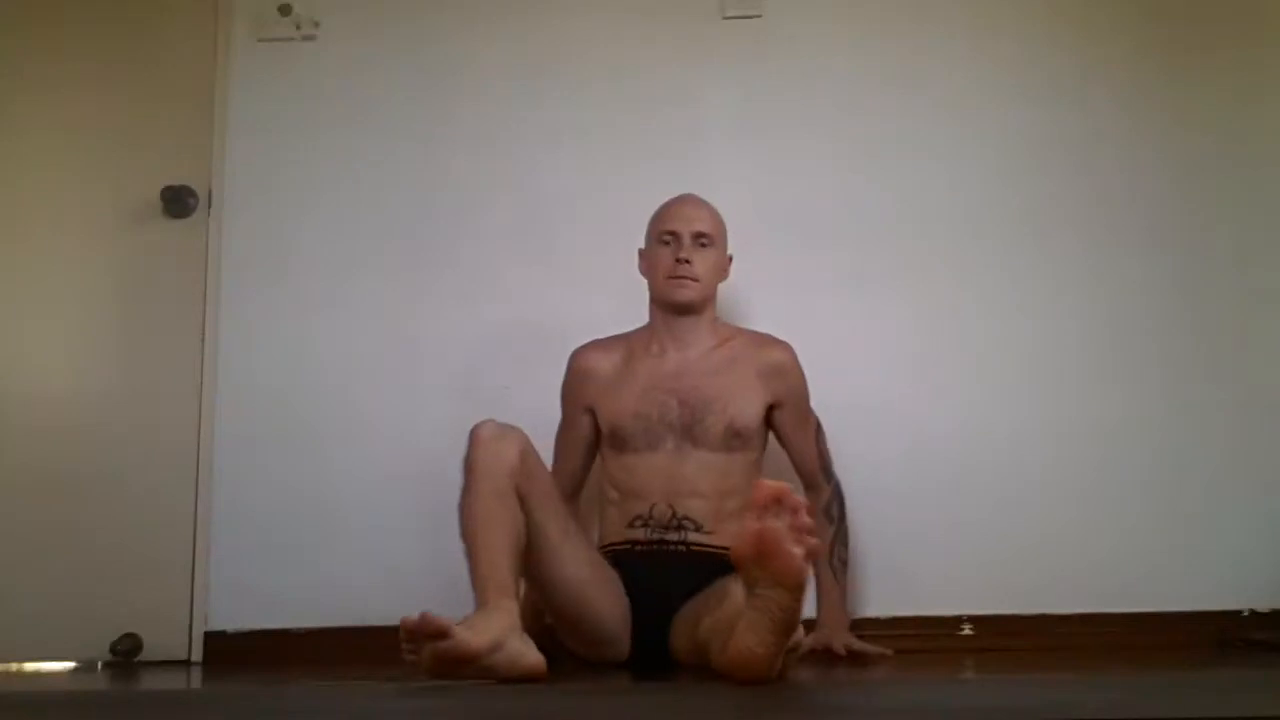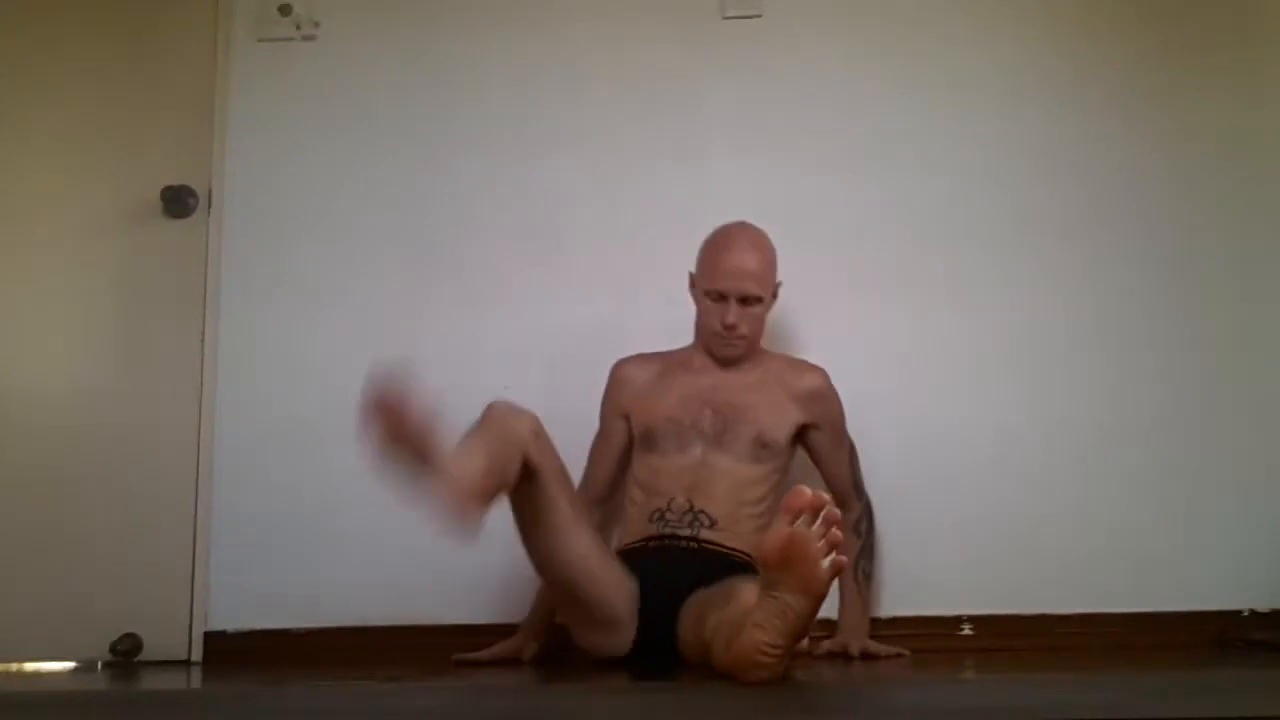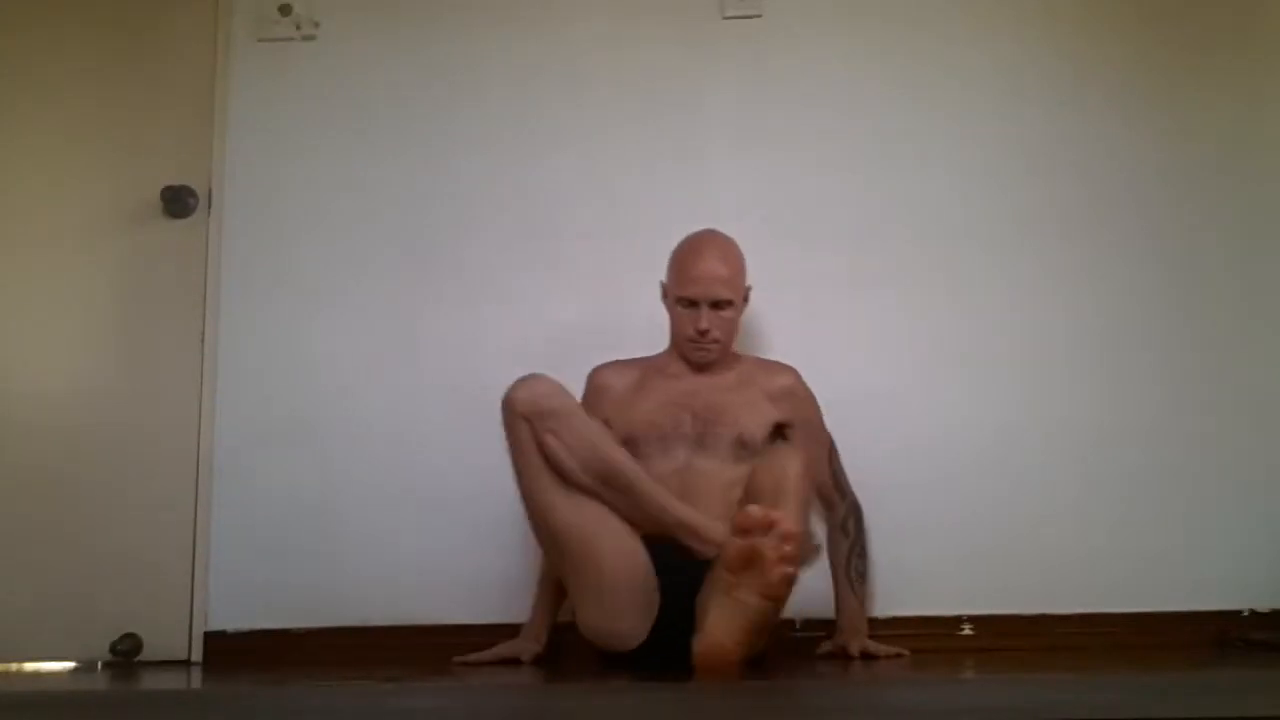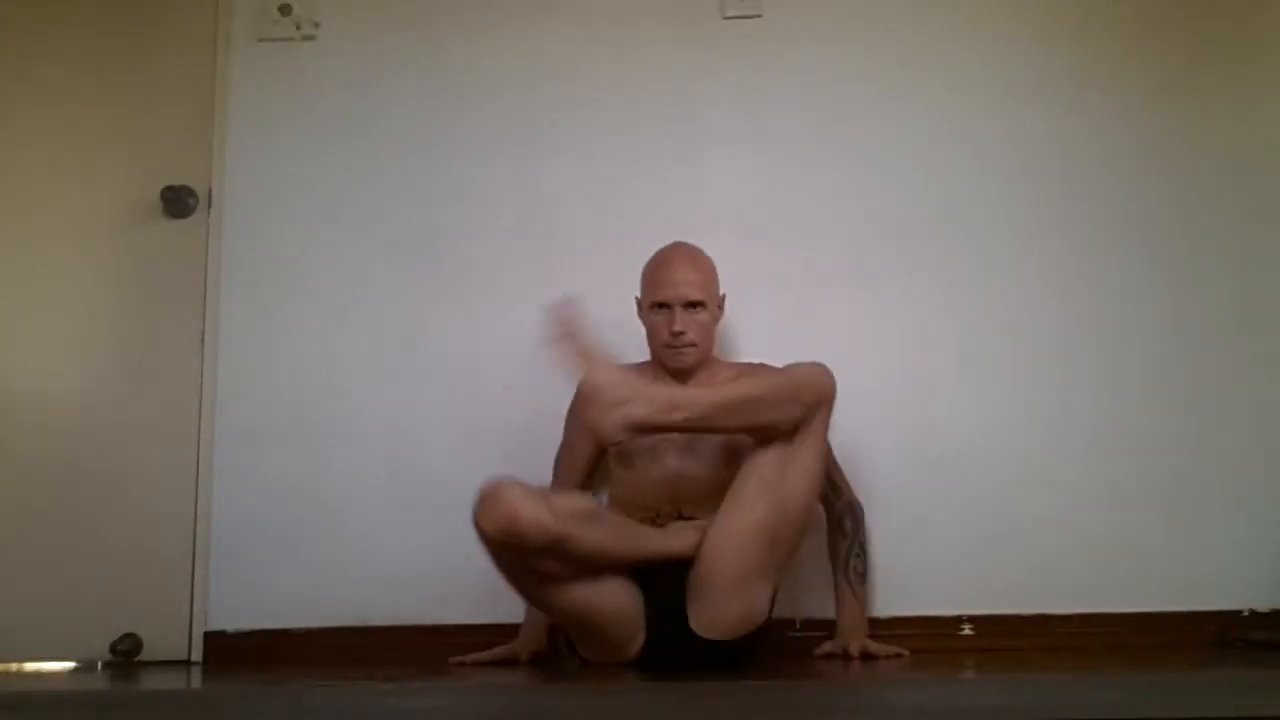
dt=0.3s
person 1, frame 1
left shoulder: (769, 364)
right shoulder: (594, 367)
left elbow: (822, 486)
right elbow: (559, 495)
left wrist: (833, 619)
right wrist: (525, 617)
left hip: (712, 594)
right hip: (612, 598)
right knee: (497, 445)
right ankle: (500, 630)
person 1, frame 2
left shoulder: (803, 388)
right shoulder: (634, 378)
left elbow: (852, 502)
right elbow: (593, 502)
left wrist: (854, 624)
right wrist: (535, 627)
left hip: (720, 594)
right hip: (619, 602)
right knee: (510, 422)
right ankle: (455, 480)
person 1, frame 3
left shoulder: (776, 388)
right shoulder: (613, 384)
left elbow: (841, 503)
right elbow: (573, 510)
left wrist: (853, 628)
right wrist: (536, 631)
left hip: (722, 604)
right hip: (625, 608)
left knee: (786, 470)
right knee: (532, 397)
person 1, frame 4
left shoulder: (766, 391)
right shoulder: (599, 395)
left elbow: (841, 503)
right elbow: (556, 515)
left wrist: (852, 627)
right wrist: (532, 634)
left hip: (720, 615)
right hip: (622, 620)
left knee: (814, 382)
right knee: (501, 512)
